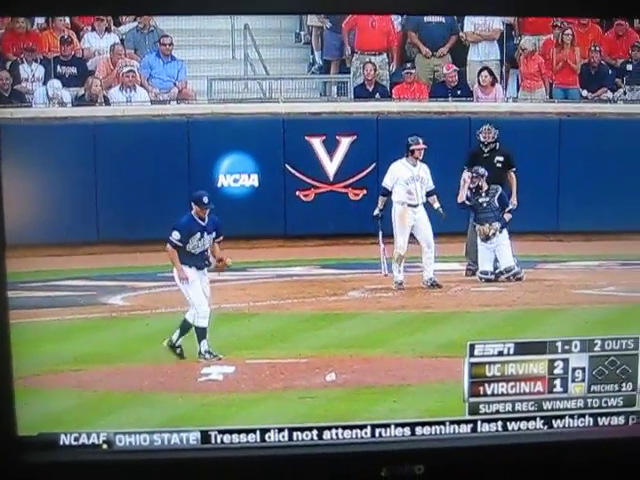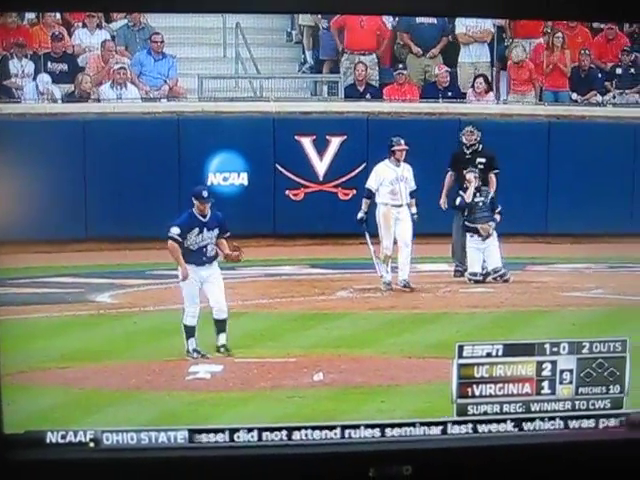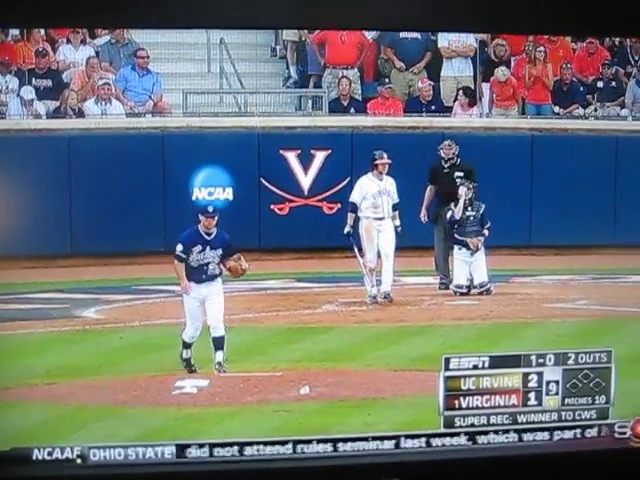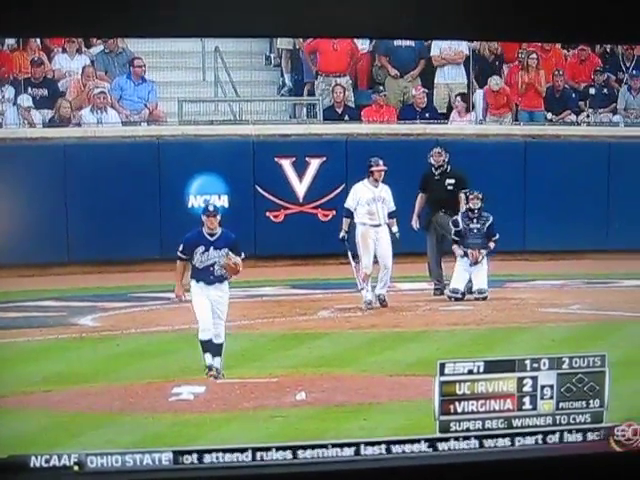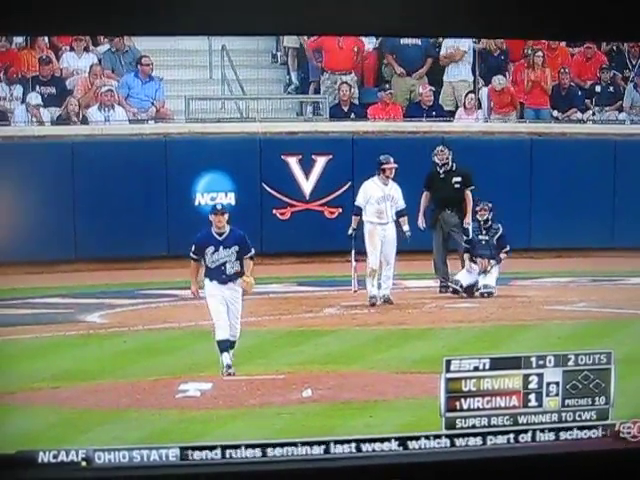
dt=0.3s
person 1, frame 1
left shoulder: (213, 221)
right shoulder: (184, 224)
left elbow: (214, 243)
right elbow: (170, 248)
left wrist: (219, 258)
right wrist: (179, 269)
left hip: (203, 271)
right hip: (187, 272)
left knee: (197, 310)
right knee: (202, 310)
left ankle: (174, 340)
right ankle: (203, 350)
person 1, frame 2
left shoulder: (217, 218)
right shoulder: (185, 220)
right elbow: (172, 243)
left wrist: (228, 253)
right wrist: (182, 266)
left hip: (211, 268)
right hip: (190, 270)
left knee: (220, 305)
right knee: (192, 310)
left ankle: (222, 342)
right ankle: (191, 348)
person 1, frame 3
left shoulder: (223, 238)
right shoulder: (188, 237)
left elbow: (227, 260)
right elbow: (178, 261)
left wrist: (238, 265)
right wrist: (183, 281)
left hip: (214, 286)
right hip: (192, 287)
left knee: (216, 323)
right knee: (193, 327)
left ankle: (219, 361)
right ankle: (186, 355)
person 1, frame 4
left shoulder: (229, 238)
right shoulder: (192, 238)
left elbow: (239, 260)
right elbow: (181, 261)
left wrist: (236, 267)
right wrist: (179, 285)
left hip: (221, 288)
right hip: (199, 287)
left knee: (218, 329)
right knee: (205, 326)
left ankle: (217, 365)
right ankle: (208, 363)
person 1, frame 5
left shoulder: (239, 236)
right shoulder: (202, 238)
left elbow: (249, 258)
right elbow: (195, 261)
left wrist: (248, 276)
right wrist: (193, 283)
left hip: (234, 286)
right hip: (213, 287)
left knee: (234, 328)
right knee: (221, 326)
left ankle: (227, 357)
right ankle: (227, 364)
person 2, frame 1
left shoulder: (424, 168)
right shoulder: (397, 167)
left elbow: (429, 190)
right elbow: (386, 189)
left wrist: (437, 206)
right wrist: (379, 208)
left hip: (419, 210)
right hip: (402, 210)
left knee: (428, 243)
right knee: (401, 246)
left ankle: (428, 278)
right ankle: (398, 279)
person 2, frame 2
left shoulder: (407, 168)
right shoulder: (381, 168)
left elbow: (411, 192)
right elbow: (369, 191)
left wrist: (414, 211)
right wrist: (363, 211)
left hip: (403, 210)
right hip: (386, 210)
left knee: (405, 244)
right knee: (386, 247)
left ankle: (403, 279)
right ankle: (386, 279)
person 2, frame 3
left shoulder: (390, 182)
right shoulder: (363, 181)
left elbow: (394, 204)
right elbow: (353, 204)
left wrist: (397, 223)
right wrist: (349, 225)
left hip: (386, 223)
right hip: (369, 223)
left knee: (388, 255)
right knee: (370, 259)
left ankle: (386, 290)
right ankle: (372, 292)
person 2, frame 4
left shoulder: (386, 189)
right shoulder: (358, 188)
left elbow: (390, 212)
right elbow: (348, 211)
left wrist: (395, 230)
right wrist: (344, 230)
left hip: (383, 230)
right hip: (365, 230)
left knee: (386, 264)
right knee: (366, 266)
left ankle: (380, 293)
right ankle: (367, 299)
person 2, frame 5
left shoulder: (395, 187)
right shoulder: (368, 185)
left elbow: (400, 209)
right elbow: (358, 208)
left wrist: (406, 228)
right wrist: (353, 227)
left hip: (390, 228)
right hip: (372, 227)
left knee: (389, 262)
right knee: (373, 262)
left ankle: (385, 294)
right ankle: (372, 294)
person 3, frame 1
left shoulder: (504, 154)
right shoulder: (475, 153)
left elbow: (511, 175)
right elbow: (467, 173)
left wrist: (513, 195)
right knee: (474, 230)
right ankle: (472, 265)
person 3, frame 2
left shoulder: (487, 155)
right shoulder: (457, 155)
left elbow: (492, 177)
right elbow: (451, 175)
right wrist: (444, 195)
right knee: (458, 233)
right ankle: (460, 266)
person 3, frame 3
left shoulder: (465, 169)
right shoulder: (436, 169)
right elbow: (431, 188)
right wrist: (424, 208)
right hip: (441, 210)
right knee: (441, 246)
right ankle: (444, 278)
person 3, frame 4
left shoulder: (456, 176)
right shoulder: (427, 176)
left elbow: (462, 197)
right elbow: (422, 196)
right wrist: (415, 215)
left hip: (451, 217)
right hip: (433, 217)
right knee: (433, 253)
right ankle: (438, 284)
person 3, frame 5
left shoulder: (461, 174)
right shoulder: (432, 175)
left elbow: (468, 194)
right elbow: (426, 195)
left wrist: (468, 215)
right wrist: (421, 215)
left hip: (458, 215)
right hip: (439, 216)
left knee: (465, 248)
right knee: (439, 251)
right ankle: (444, 282)
person 4, frame 1
left shoulder: (497, 191)
right shoulder: (471, 194)
left elbow: (509, 212)
right elbow: (460, 202)
left wrist: (499, 223)
right wrist: (465, 183)
left hip: (500, 235)
right hip: (483, 237)
left knee: (510, 273)
right knee: (485, 276)
person 4, frame 2
left shoulder: (487, 193)
right shoulder: (463, 195)
left elbow: (498, 212)
right elbow: (465, 203)
left wrist: (493, 223)
right wrist: (472, 184)
left hip: (489, 236)
right hip: (473, 238)
left knee: (498, 275)
right knee: (474, 278)
right ankle: (484, 269)
person 4, frame 3
left shoulder: (479, 207)
right shoulder: (453, 208)
left elbow: (486, 228)
right elbow: (455, 219)
left wrist: (482, 238)
right wrist: (461, 198)
left hip: (477, 250)
right hip: (460, 251)
left knee: (483, 289)
right knee: (459, 290)
left ankle: (474, 277)
right ankle: (467, 280)
person 4, frame 4
left shoulder: (487, 219)
right shoulder: (459, 219)
left elbow: (494, 240)
right elbow: (454, 242)
left wrist: (485, 251)
right wrist: (457, 251)
left hip: (480, 261)
right hip: (463, 259)
left knee: (481, 295)
right knee: (453, 295)
left ankle: (477, 284)
right ankle: (464, 285)
person 4, frame 5
left shoulder: (497, 230)
right shoulder: (471, 229)
left elbow: (505, 252)
right elbow: (466, 250)
left wrist: (494, 262)
right wrist: (467, 262)
left hip: (490, 267)
right hip: (474, 266)
left knee: (486, 292)
right knee: (455, 287)
left ankle: (487, 284)
right ankle: (471, 286)
